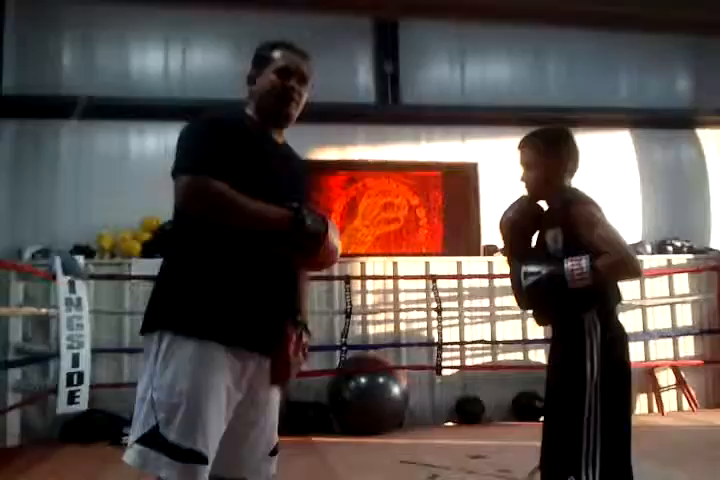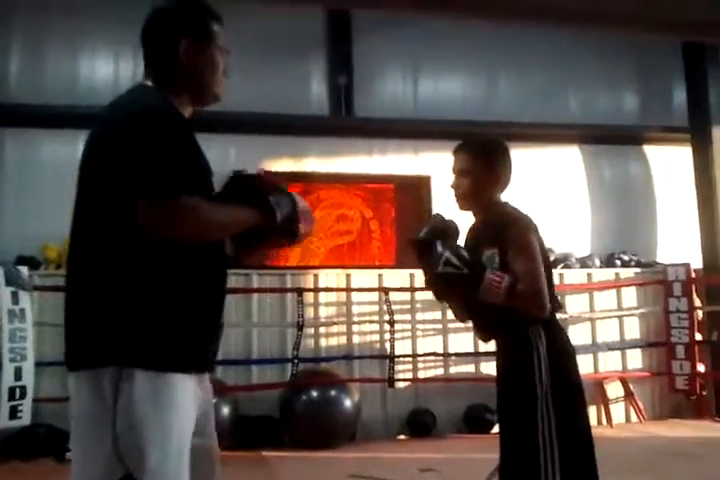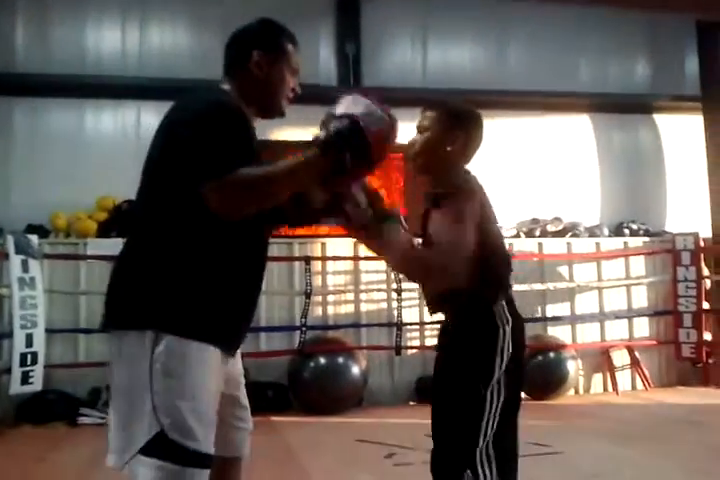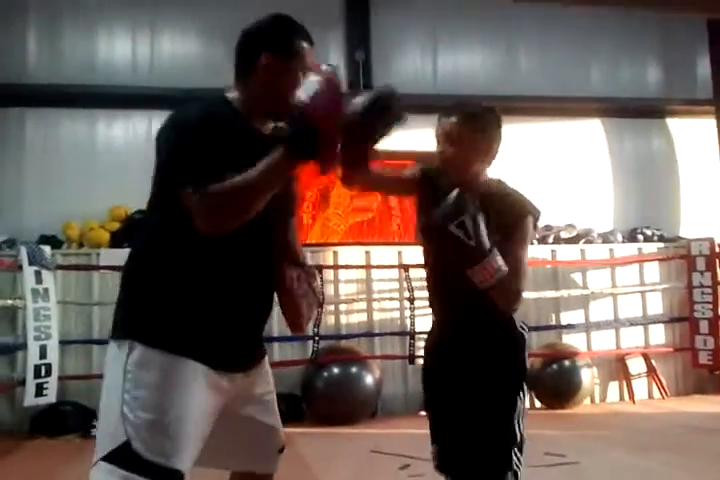
dt=1s
person 1, frame 1
left shoulder: (294, 166)
right shoulder: (215, 131)
right elbow: (196, 195)
left wrist: (293, 324)
right wrist: (299, 222)
left hip: (260, 338)
right hip: (196, 327)
person 1, frame 2
left shoulder: (160, 122)
right shoulder: (144, 118)
right elbow: (167, 218)
left wrist: (241, 214)
right wrist: (262, 213)
left hip: (171, 349)
right hip: (135, 351)
person 1, frame 3
left shoulder: (229, 124)
right shoulder: (210, 116)
left elbow: (246, 212)
right elbow: (230, 198)
left wrist: (309, 198)
right wrist: (323, 154)
left hip: (207, 321)
right hip: (168, 320)
person 1, frame 4
left shoulder: (275, 143)
right shoulder: (197, 125)
right elbow: (212, 215)
left wrist: (295, 277)
right wrist: (287, 151)
left hip: (241, 344)
right hip: (167, 340)
person 2, frame 1
left shoulder: (578, 209)
right shoulder: (550, 217)
left elbow: (627, 264)
right elbow: (535, 302)
left wrist: (558, 273)
right wrist: (517, 247)
left hip: (592, 338)
right hip: (569, 340)
person 2, frame 2
left shoulder: (515, 226)
right shoulder: (476, 234)
left elbow: (538, 303)
right elbow: (465, 312)
left wrist: (478, 277)
right wrist: (442, 272)
left hip: (538, 350)
right hip: (513, 352)
person 2, frame 3
left shoulder: (464, 196)
right shoulder: (439, 196)
left elbow: (445, 271)
right elbow: (436, 270)
left wrist: (383, 227)
right wrist: (375, 219)
left hip: (491, 330)
right hip: (460, 330)
person 2, frame 4
left shoulder: (514, 208)
right shoulder: (434, 185)
left elbow: (509, 299)
right elbow: (358, 177)
left wrist: (477, 248)
left hip: (494, 343)
right hip: (446, 337)
